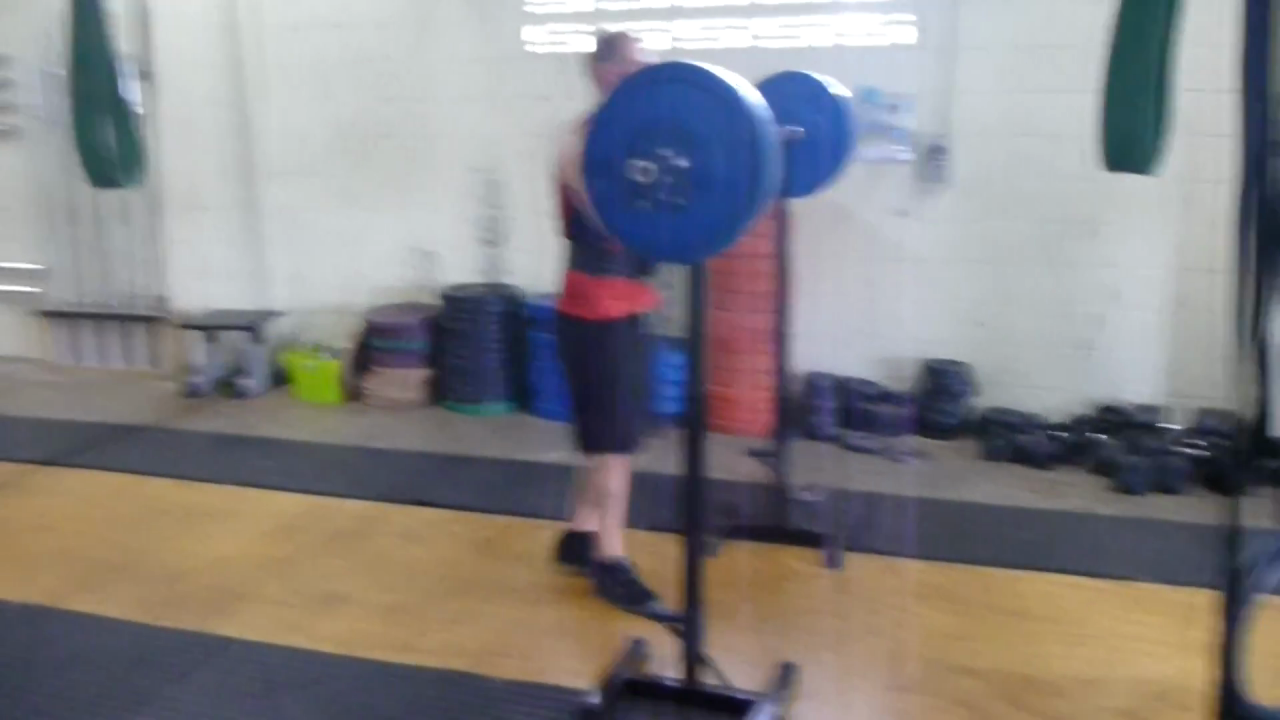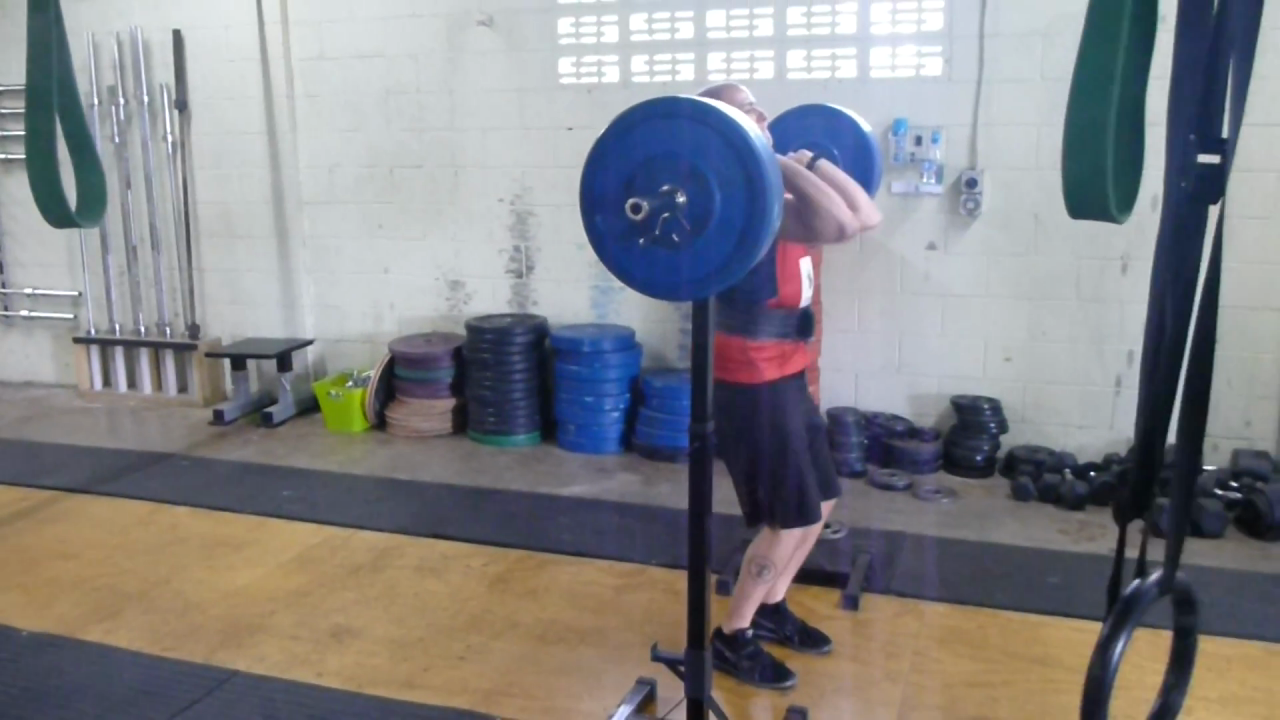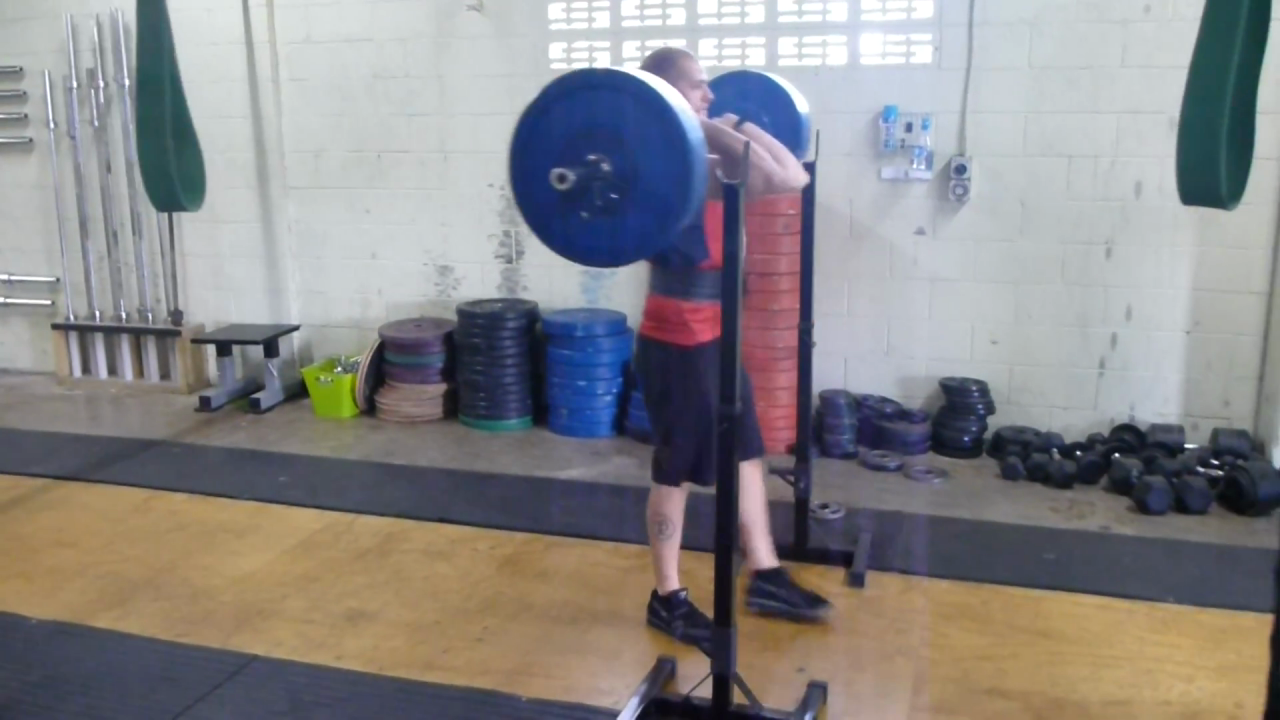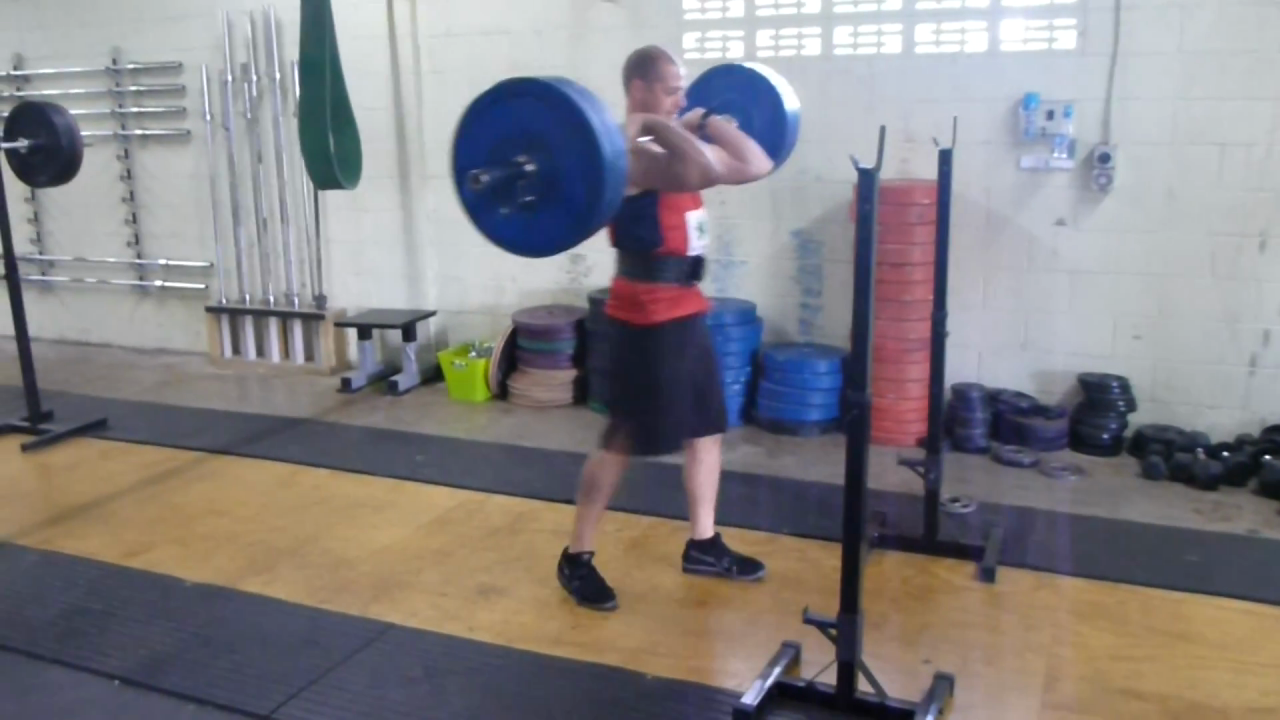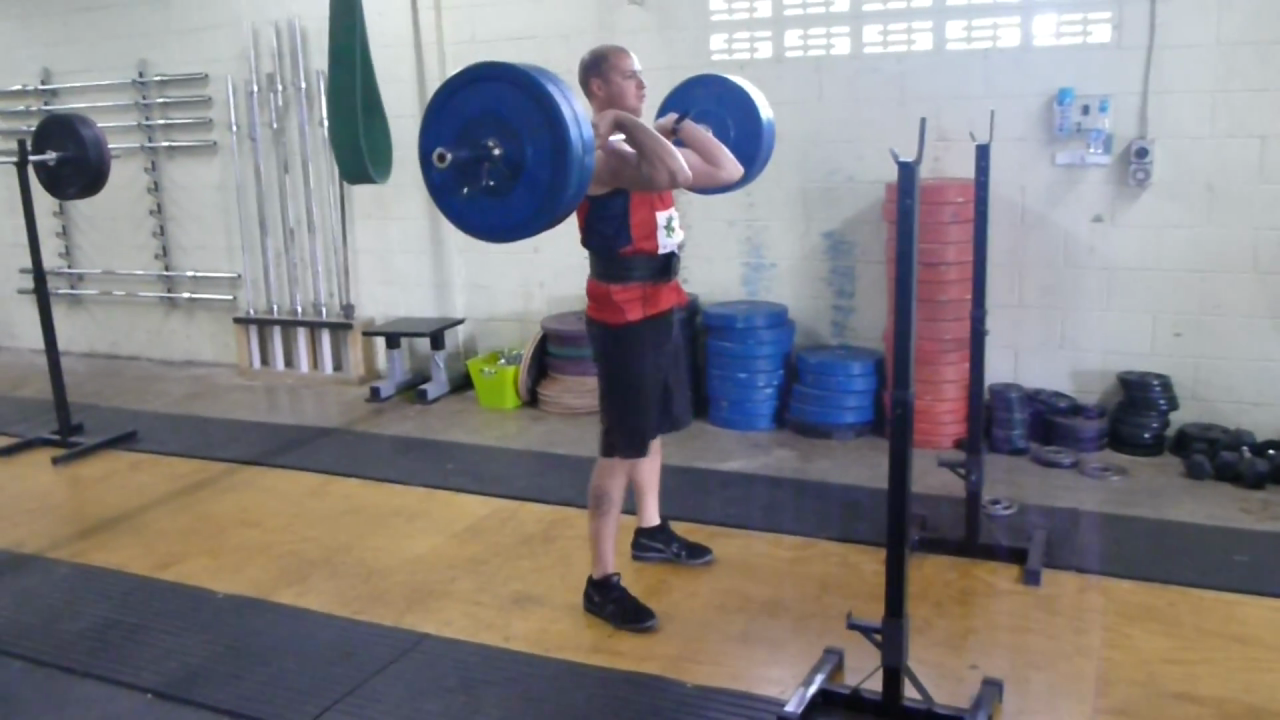
dt=1s
person 1, frame 1
right shoulder: (584, 144)
left hip: (627, 305)
right hip: (594, 311)
left knee: (618, 438)
right knee: (614, 443)
left ankle: (581, 536)
right ankle: (606, 562)
person 1, frame 2
left shoulder: (774, 192)
left elbow: (867, 216)
right elbow: (841, 226)
left wrist: (811, 162)
right wrist: (785, 169)
left hip: (783, 374)
right hip: (750, 381)
left knee: (816, 504)
right knee: (788, 518)
left ankle: (770, 610)
right ankle: (732, 637)
person 1, frame 3
left shoulder: (707, 155)
left elbow: (793, 177)
right elbow: (770, 179)
left wrist: (738, 126)
right wrist: (712, 129)
left hip: (711, 331)
right hip: (678, 338)
left knee: (744, 454)
right knee: (679, 471)
left ankle: (765, 575)
right ankle: (668, 599)
person 1, frame 4
left shoulder: (675, 143)
right shoulder: (630, 154)
left elbow: (756, 167)
right elbow: (704, 175)
left wrist: (707, 120)
right wrist: (651, 129)
left hip: (686, 313)
right hip: (642, 320)
left knee: (705, 431)
right knee: (622, 444)
left ankle: (704, 545)
right ankle: (576, 557)
person 1, frame 5
left shoulder: (643, 145)
right shoulder: (598, 155)
left elbow: (728, 171)
right elbow: (674, 177)
left wrist: (680, 123)
right wrist: (626, 124)
left hip: (659, 308)
right hip: (621, 317)
left knee: (653, 430)
right knee: (620, 449)
left ankle: (652, 532)
right ankle: (602, 582)
